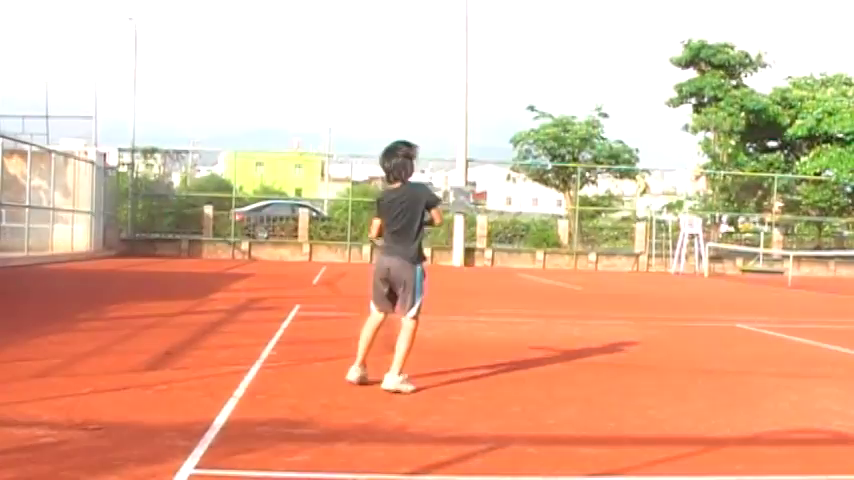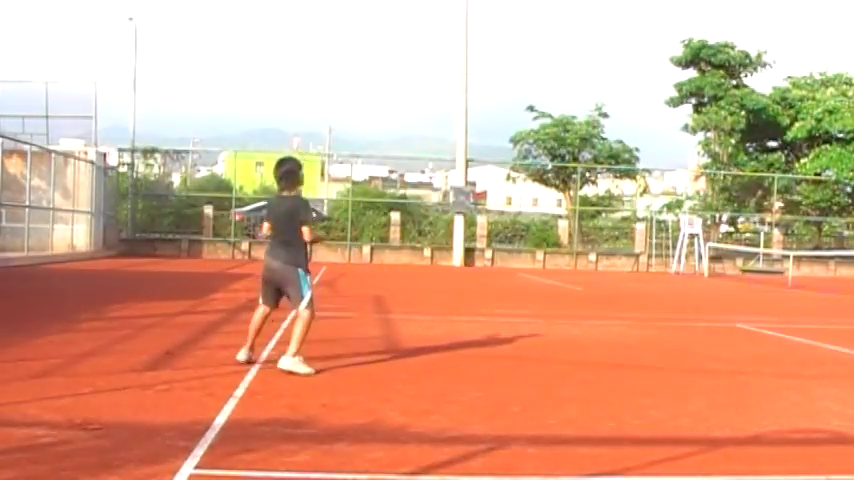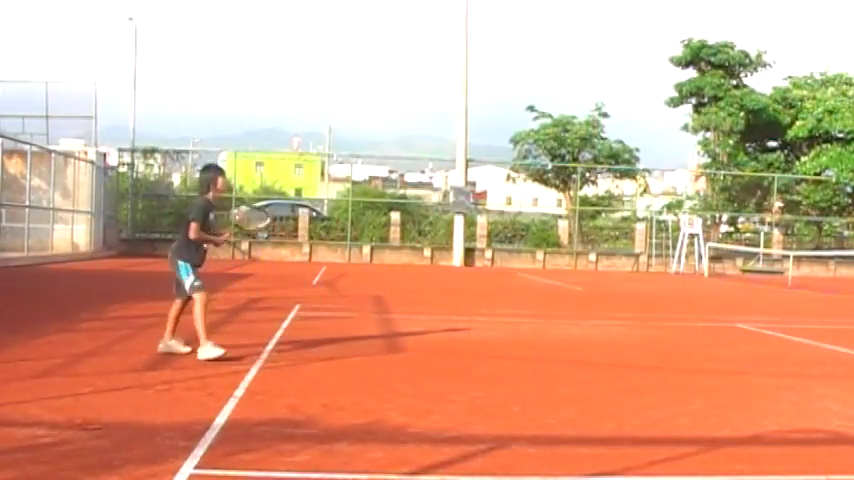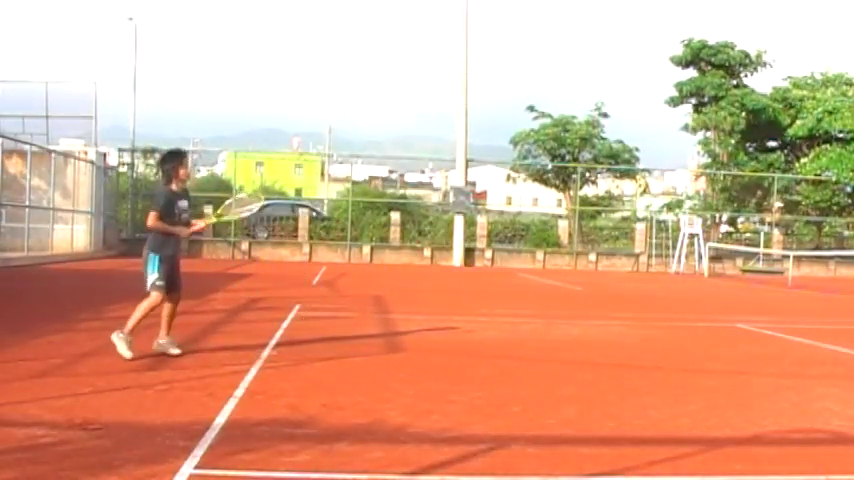
dt=0.7s
person 1, frame 1
left shoulder: (383, 196)
right shoulder: (420, 191)
left elbow: (374, 233)
right elbow: (438, 220)
left hip: (384, 261)
right hip: (408, 263)
left knee: (376, 315)
right knee: (409, 320)
left ankle: (358, 367)
right ankle: (394, 376)
person 1, frame 2
left shoulder: (274, 202)
right shoulder: (301, 204)
left elbow: (266, 232)
right elbow: (307, 237)
right wrist: (317, 237)
left hip: (271, 261)
right hip: (291, 266)
left knee: (265, 307)
right knee: (306, 312)
left ankle: (245, 350)
right ankle: (291, 357)
person 1, frame 3
left shoulder: (206, 203)
right shoulder: (202, 204)
right elbow: (193, 234)
left wrist: (216, 237)
right wrist: (217, 240)
left hip: (186, 258)
right hip: (183, 258)
left knee: (182, 299)
right knee: (200, 297)
left ankle: (168, 340)
right ankle: (204, 345)
person 1, frame 4
left shoulder: (184, 193)
right shoulder: (164, 195)
right elbow: (151, 222)
left wrist: (195, 224)
right wrist: (178, 229)
left hip: (172, 254)
right hip: (156, 254)
left knee: (174, 296)
right knee: (156, 297)
left ankle: (163, 339)
right ankle: (123, 334)
